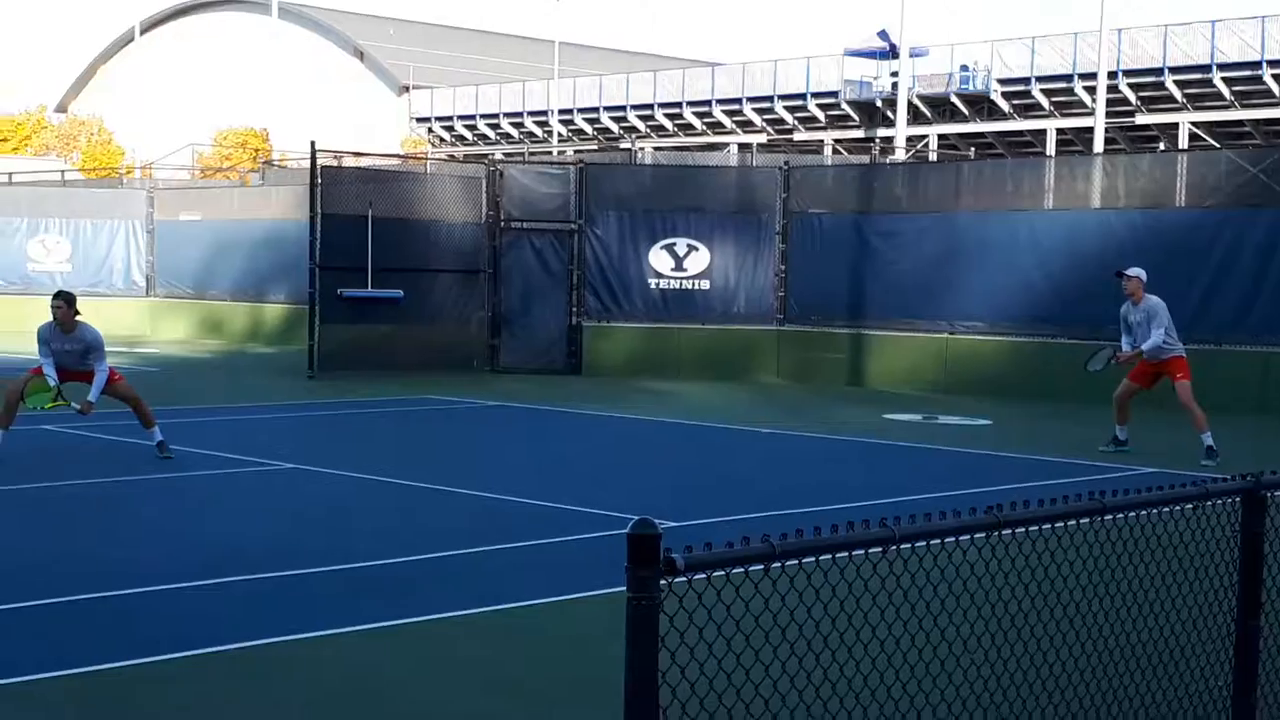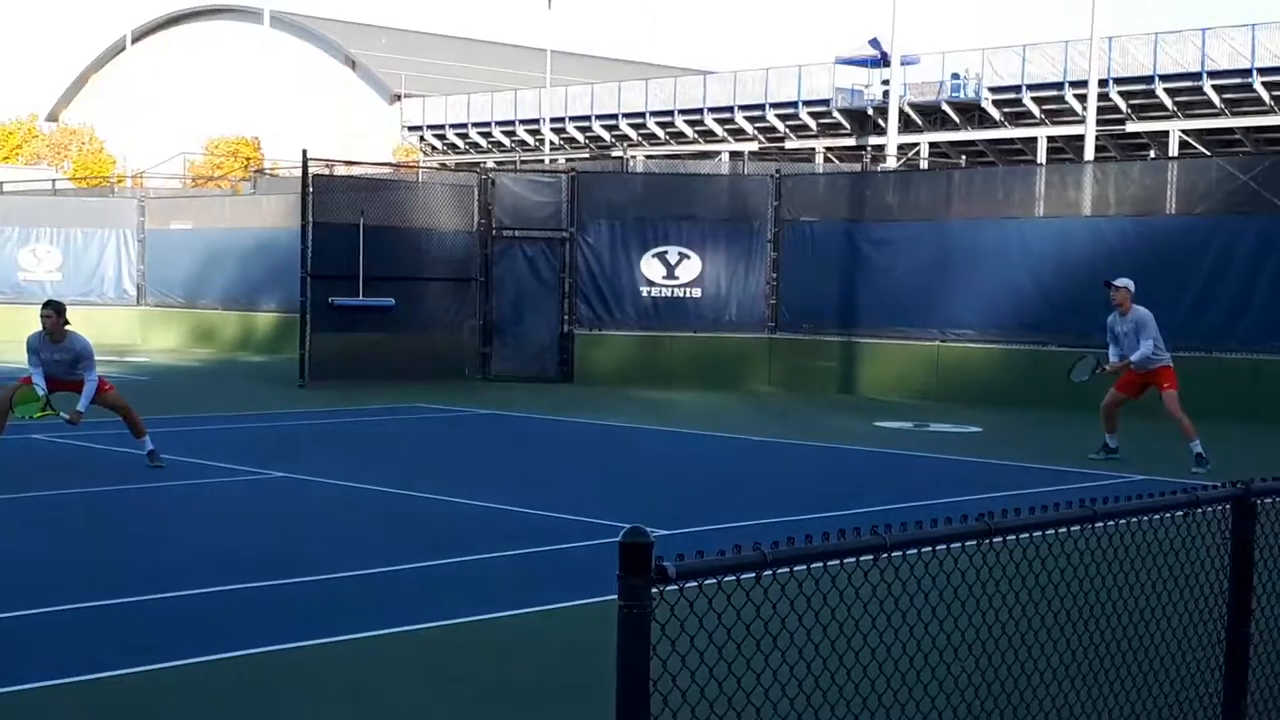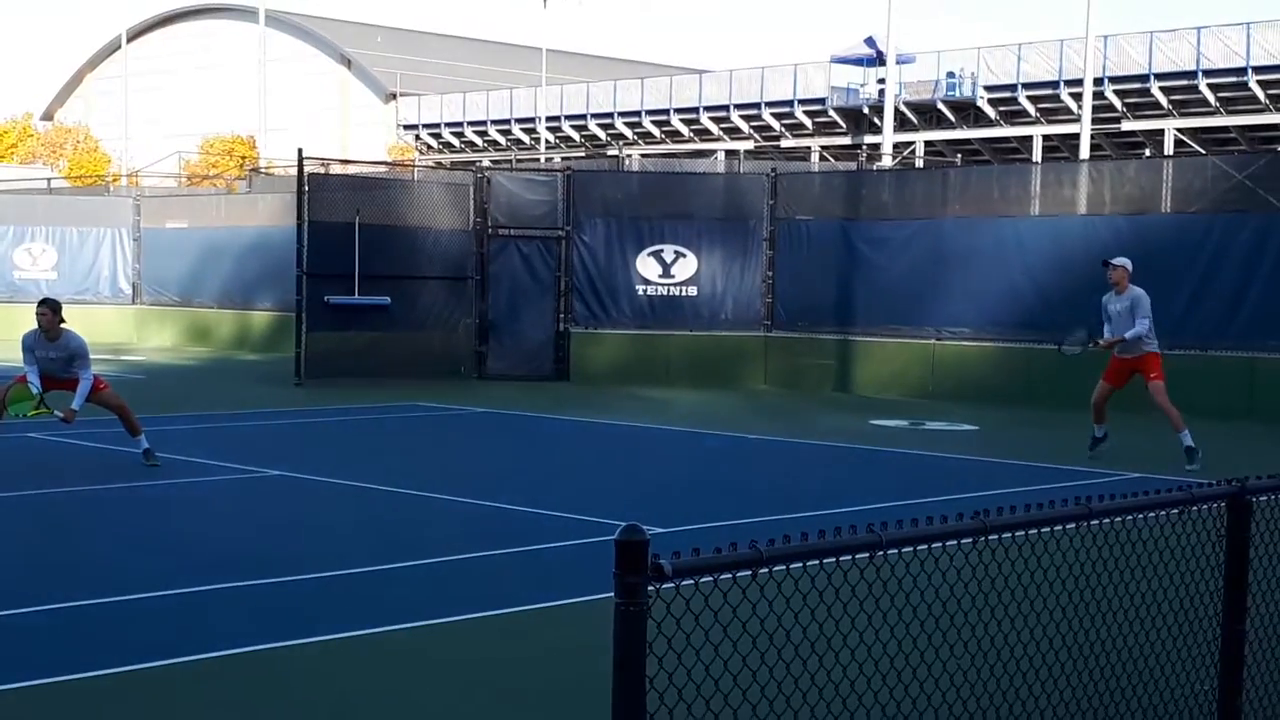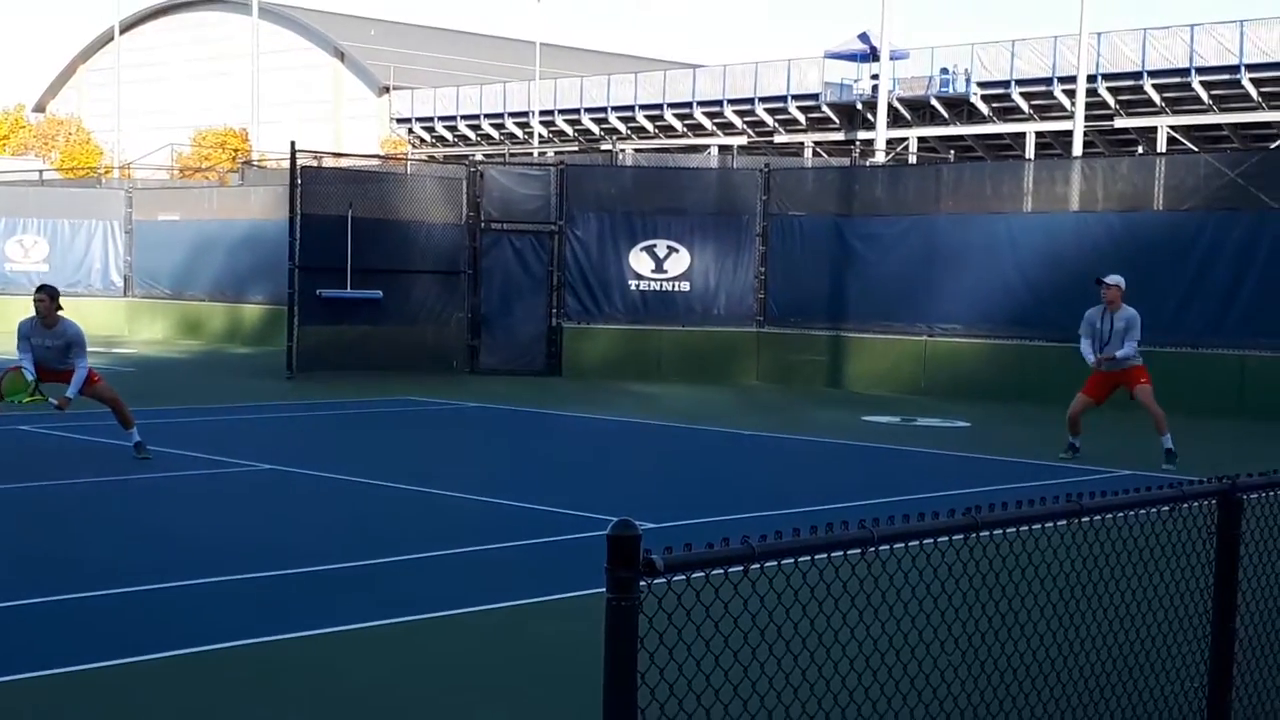
dt=0.3s
person 1, frame 1
left shoulder: (1155, 305)
right shoulder: (1125, 310)
left elbow: (1158, 339)
right elbow: (1127, 336)
left wrist: (1134, 354)
right wrist: (1126, 353)
left hip: (1172, 356)
right hip: (1149, 360)
left knee: (1187, 400)
right knee: (1119, 396)
left ankle: (1210, 448)
right ankle: (1121, 439)
person 1, frame 2
left shoulder: (1142, 316)
right shoulder: (1112, 320)
left elbow: (1147, 349)
right elbow: (1113, 346)
left wrist: (1122, 364)
right wrist: (1113, 364)
left hip: (1159, 367)
right hip: (1136, 370)
left knee: (1174, 410)
right knee: (1107, 405)
left ankle: (1200, 456)
right ankle: (1111, 446)
person 1, frame 3
left shoulder: (1138, 295)
right shoulder: (1107, 300)
left elbow: (1142, 329)
left wrist: (1116, 340)
right wrist: (1106, 339)
left hip: (1146, 354)
right hip: (1121, 356)
left knee: (1161, 401)
right knee: (1097, 400)
left ankle: (1190, 448)
right ankle: (1099, 436)
person 1, frame 4
left shoulder: (1132, 316)
right shoulder: (1092, 315)
left elbow: (1132, 348)
right elbow: (1085, 343)
left wrist: (1106, 357)
right wrist: (1093, 361)
left hip: (1131, 369)
right hip: (1105, 371)
left knee: (1150, 405)
right knee: (1073, 413)
left ankle: (1169, 451)
right ankle: (1074, 445)
person 2, frame 1
left shoulder: (91, 336)
right shoulder: (44, 332)
left elbow: (101, 370)
right elbow: (47, 362)
left wrist: (90, 400)
right wrist: (52, 385)
left hip: (90, 370)
right hip: (57, 369)
left knee: (133, 397)
left ankle: (158, 440)
person 2, frame 2
left shoulder: (80, 345)
right shoulder: (33, 341)
left elbow: (91, 379)
right elbow: (36, 372)
left wrist: (80, 410)
right wrist: (42, 395)
left hip: (80, 379)
right hip: (48, 379)
left knee: (123, 407)
left ankle: (149, 449)
person 2, frame 3
left shoulder: (76, 343)
right shoulder: (29, 339)
left elbow: (86, 378)
right elbow: (31, 370)
left wrist: (74, 408)
right wrist: (36, 394)
left hip: (76, 377)
right hip: (42, 378)
left knee: (119, 406)
left ankle: (145, 448)
person 2, frame 4
left shoulder: (72, 332)
right shoulder: (25, 327)
left elbow: (81, 366)
right elbow: (25, 358)
left wrist: (69, 397)
right wrist: (31, 382)
left hip: (71, 370)
right hip: (38, 370)
left knee: (113, 400)
left ankle: (136, 441)
